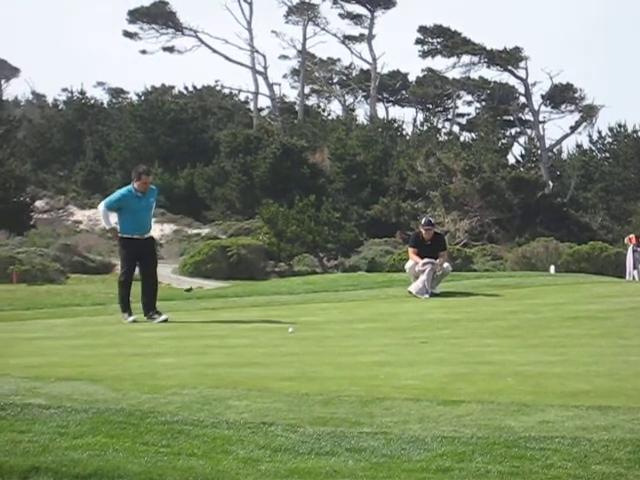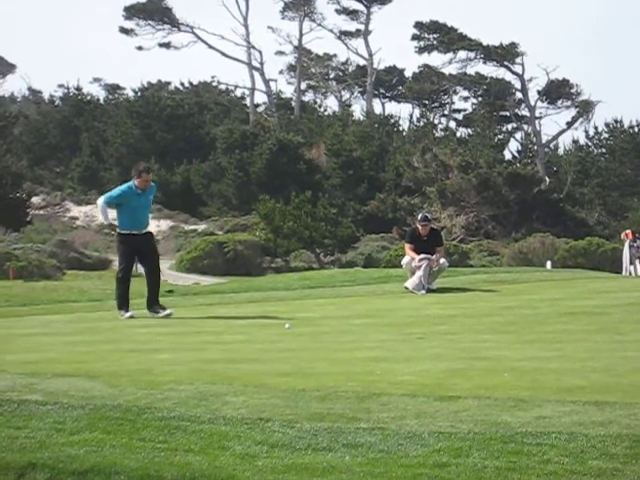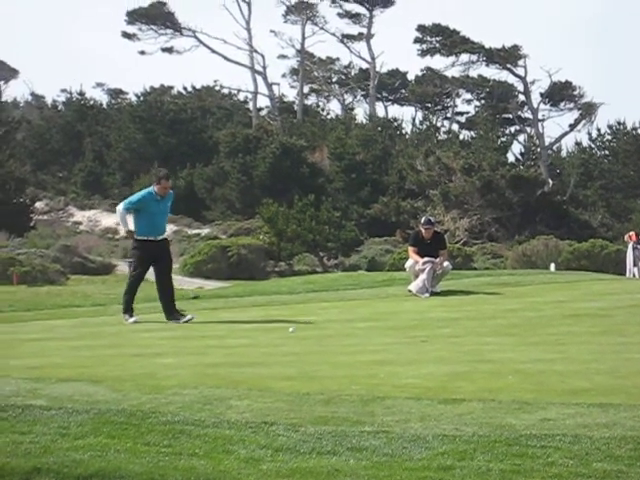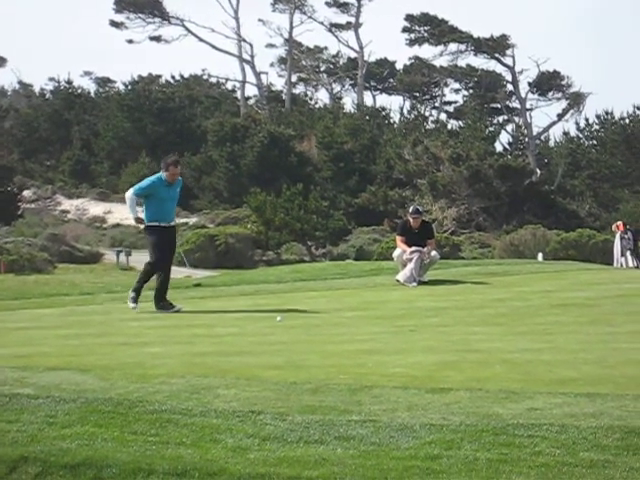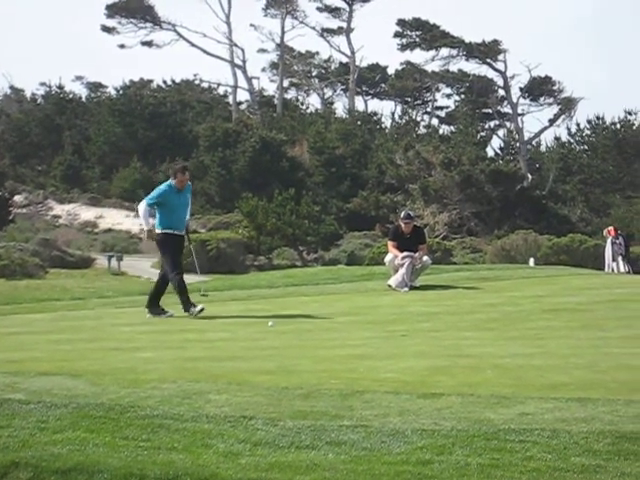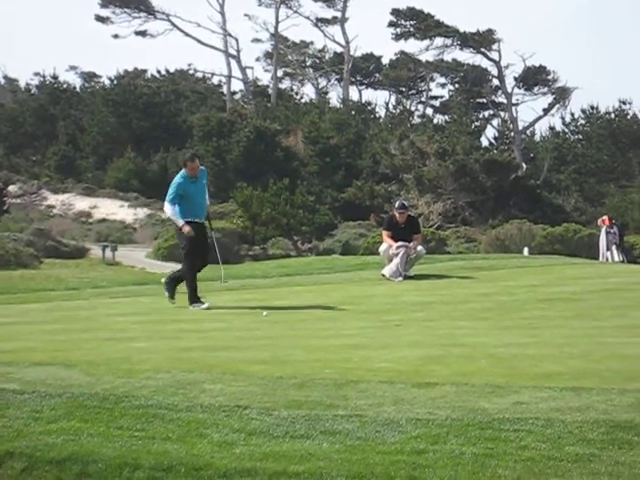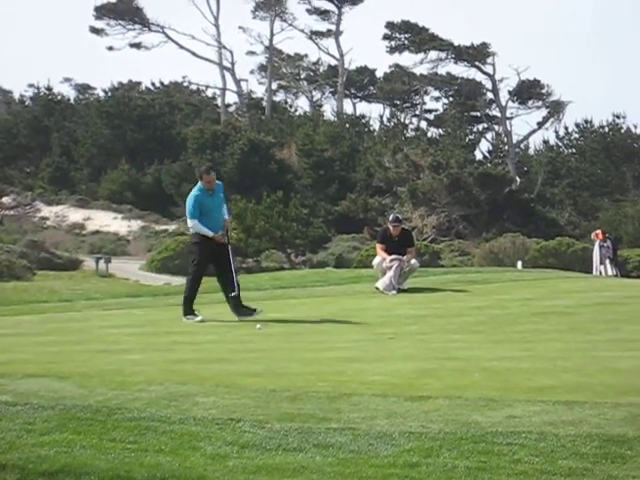
dt=0.3s
person 1, frame 1
left shoulder: (153, 191)
right shoulder: (123, 195)
right elbow: (102, 207)
right wrist: (110, 227)
left hip: (147, 239)
right hip: (128, 241)
left knee: (150, 275)
right knee: (126, 276)
left ankle: (150, 311)
right ankle: (126, 311)
person 1, frame 2
left shoulder: (152, 188)
right shoulder: (123, 192)
right elbow: (101, 202)
right wrist: (108, 222)
left hip: (145, 235)
right hip: (126, 237)
left knee: (153, 269)
right knee: (124, 273)
left ankle: (154, 305)
right ankle: (123, 307)
person 1, frame 3
left shoulder: (170, 195)
right shoulder: (142, 197)
right elbow: (121, 208)
right wrist: (127, 229)
left hip: (161, 241)
right hip: (143, 243)
left knee: (165, 277)
right knee: (136, 278)
left ankle: (172, 313)
right ankle: (127, 311)
person 1, frame 4
left shoulder: (178, 182)
right shoulder: (152, 183)
right elbow: (129, 194)
right wrist: (135, 215)
left hip: (170, 228)
right hip: (154, 228)
left knee: (166, 265)
right knee: (156, 262)
left ankle: (160, 300)
right ankle: (135, 291)
person 1, frame 5
left shoulder: (188, 187)
right shoulder: (163, 191)
right elbow: (142, 206)
right wrist: (148, 228)
left hip: (180, 235)
right hip: (165, 236)
left knee: (167, 272)
right knee: (175, 271)
left ankle: (153, 306)
right ankle: (188, 306)
person 1, frame 6
left shoulder: (202, 172)
right shoulder: (178, 183)
right elbow: (168, 208)
left wrist: (206, 205)
right wrist: (183, 225)
left hip: (199, 224)
right hip: (185, 225)
left knee: (203, 260)
right knee: (191, 262)
left ankle: (171, 281)
right ankle: (193, 299)
person 1, frame 7
left shoulder: (219, 187)
right shoulder: (195, 196)
right elbow: (192, 223)
left wrist: (225, 219)
right wrist: (213, 235)
left hip: (220, 237)
right hip: (202, 239)
left knee: (228, 273)
right knee: (196, 276)
left ankle: (238, 307)
right ankle: (187, 311)
